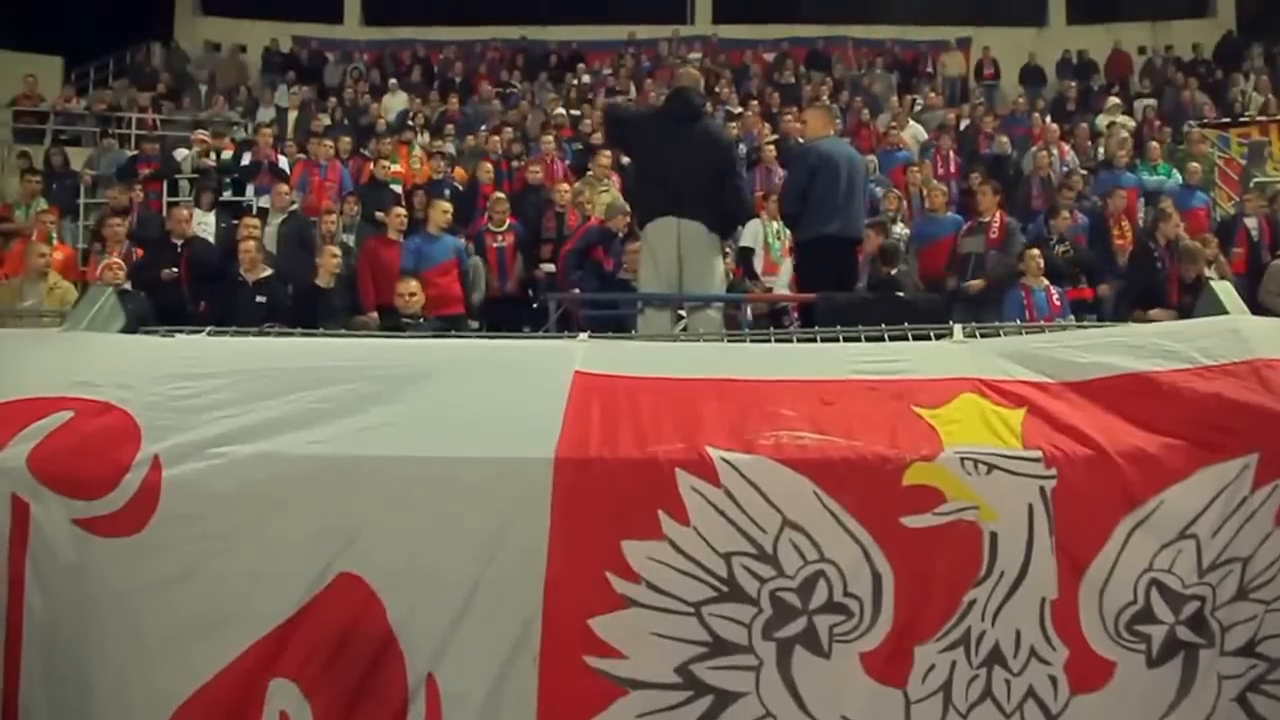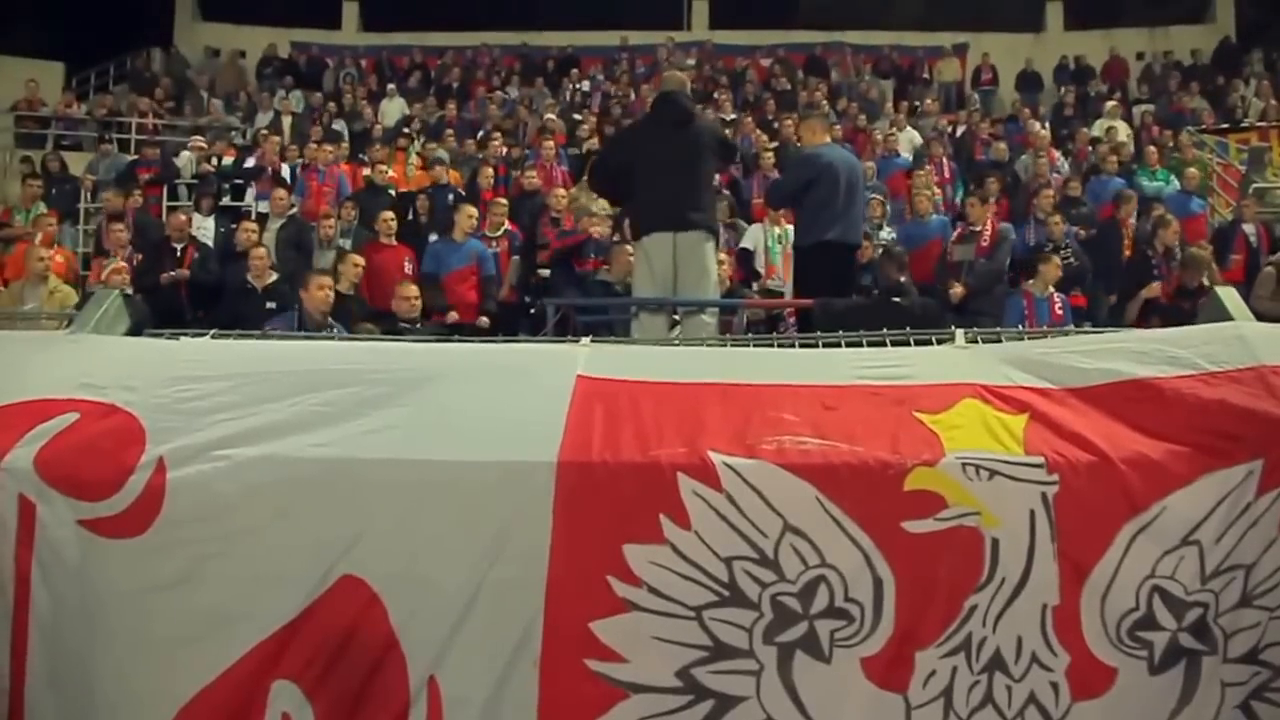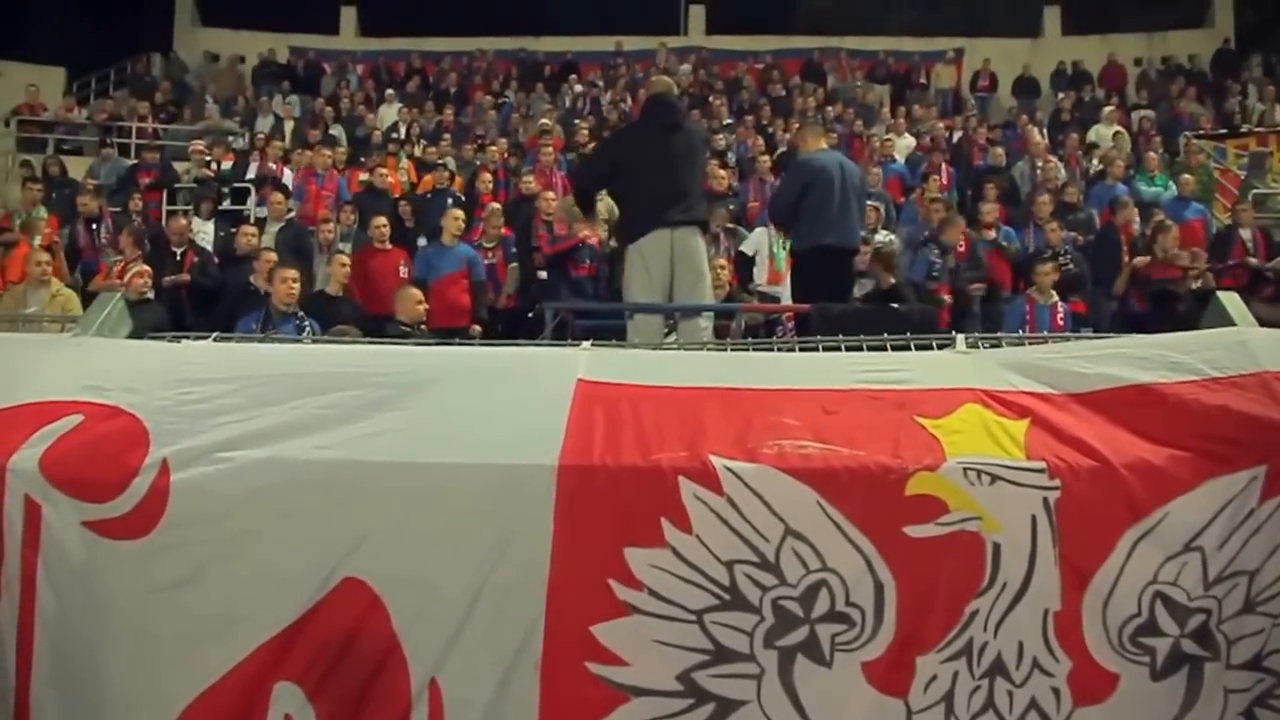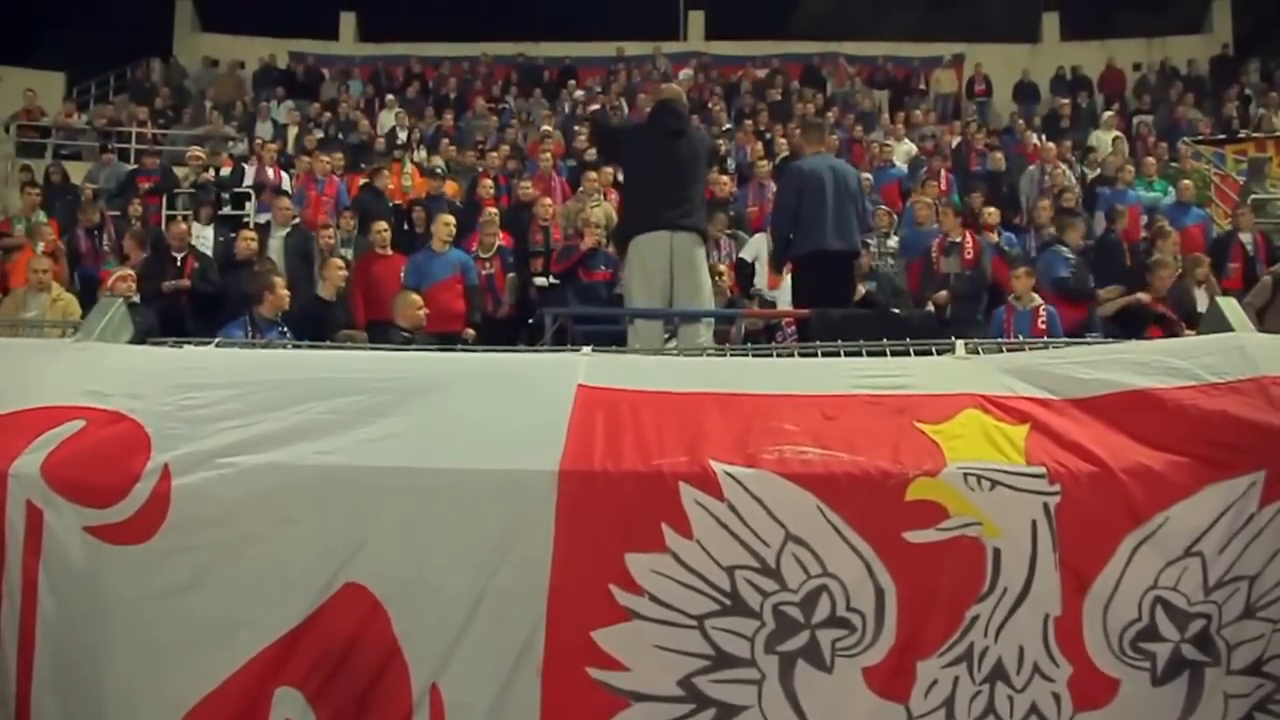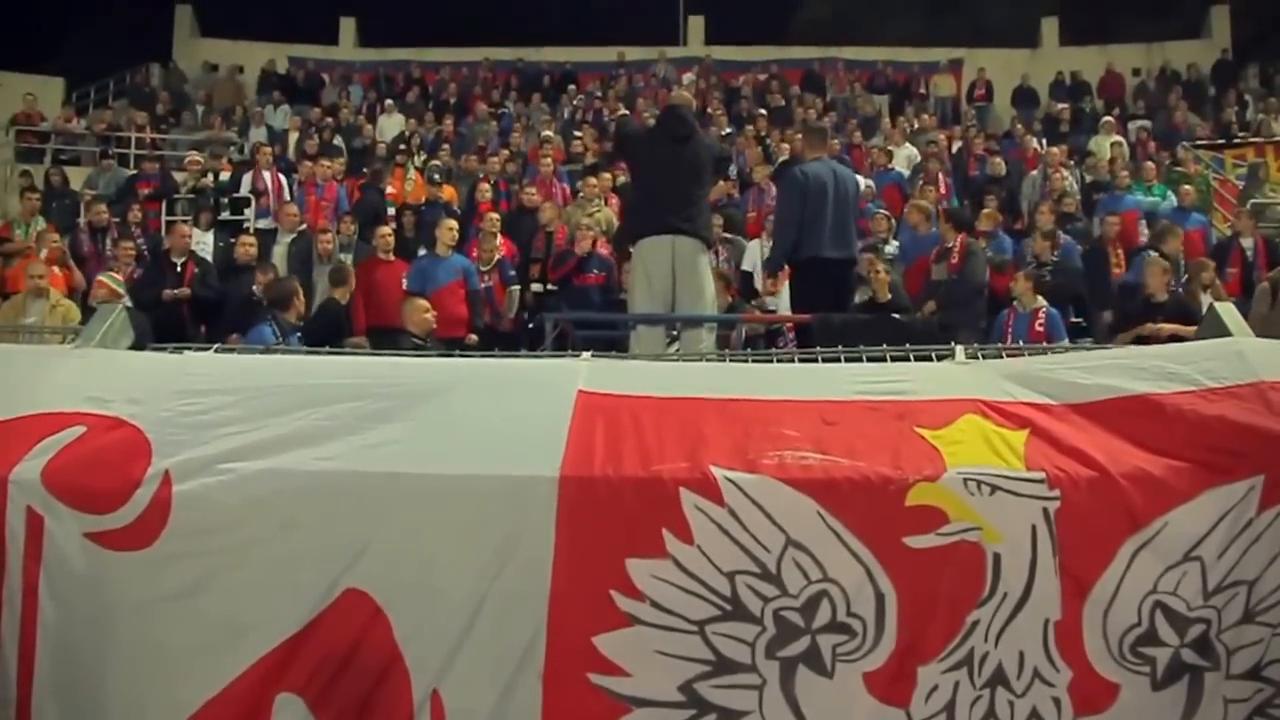
dt=0.7s
person 1, frame 1
left shoulder: (643, 124)
right shoulder: (715, 133)
left elbow: (616, 121)
right elbow: (733, 187)
left wrist: (608, 108)
right wrist: (729, 225)
left hip: (657, 222)
right hip: (702, 224)
left knee: (655, 302)
right knee: (706, 303)
person 1, frame 2
left shoulder: (633, 135)
right shoulder: (707, 131)
left elbow: (599, 177)
right elbow: (729, 157)
left wrist: (630, 199)
left hip: (651, 228)
right hip: (696, 227)
left knee: (650, 309)
right knee: (701, 309)
person 1, frame 3
left shoulder: (627, 136)
right shoulder: (696, 134)
left elbow: (586, 175)
left wrist: (587, 208)
left hip: (644, 229)
right hip: (689, 229)
left knee: (644, 311)
right knee: (695, 310)
person 1, frame 4
left shoulder: (633, 136)
right shoulder: (701, 141)
left elbow: (602, 129)
left wrist: (595, 113)
left hip: (645, 233)
right hip: (688, 233)
right knee: (696, 313)
person 1, frame 5
left shoulder: (640, 140)
right shoulder: (709, 147)
left elbow: (622, 132)
right elbow: (724, 165)
left wrist: (622, 117)
left hip: (650, 236)
right hip: (693, 237)
left knee: (647, 315)
right knee: (698, 316)
person 2, frame 1
left shoulder: (809, 151)
right shoulder: (856, 156)
left elbow: (789, 198)
right elbow: (863, 201)
left wrist: (796, 226)
left hip: (817, 239)
right hip: (850, 238)
left knee: (814, 308)
person 2, frame 2
left shoulder: (809, 158)
right shoulder: (854, 162)
left elbow: (774, 196)
left wrist: (793, 203)
left hip: (815, 245)
right hip: (848, 243)
left knee: (811, 313)
person 2, frame 3
left shoulder: (805, 164)
right shoulder: (853, 168)
left elbow: (778, 207)
right elbow: (861, 210)
left wrist: (789, 228)
left hip: (812, 250)
right hip: (846, 248)
left knee: (810, 319)
person 2, frame 4
left shoulder: (797, 171)
right shoulder: (850, 171)
left elbow: (781, 221)
right elbow: (864, 218)
left wrist: (779, 260)
left hip: (811, 257)
right hip: (845, 256)
left knee: (810, 324)
person 2, frame 5
left shoulder: (798, 175)
right shoulder: (849, 176)
left elbow: (785, 225)
left wrist: (773, 267)
left hip: (810, 262)
right hip: (845, 261)
left knee: (810, 330)
